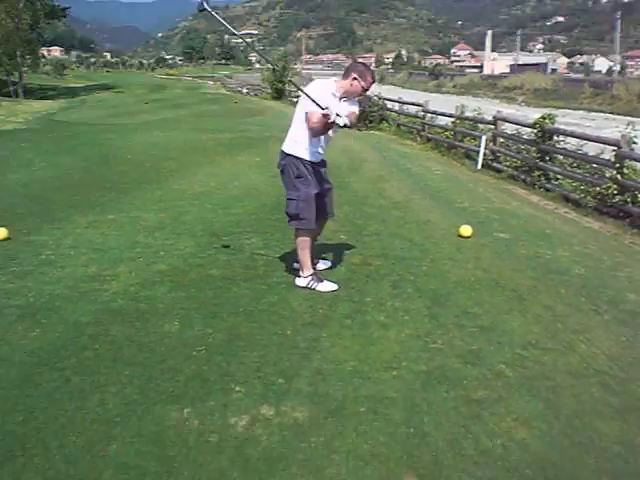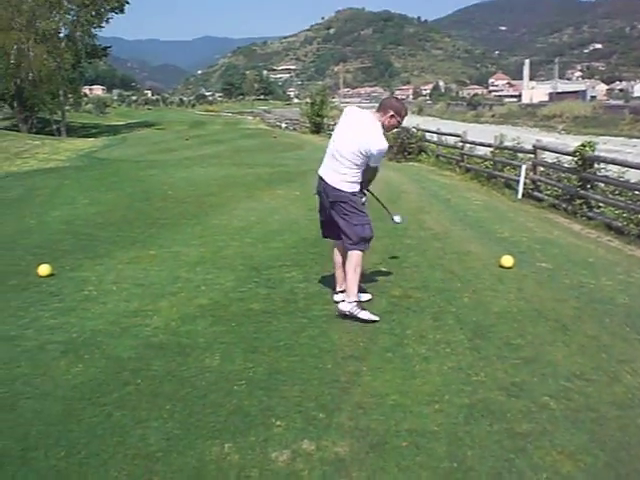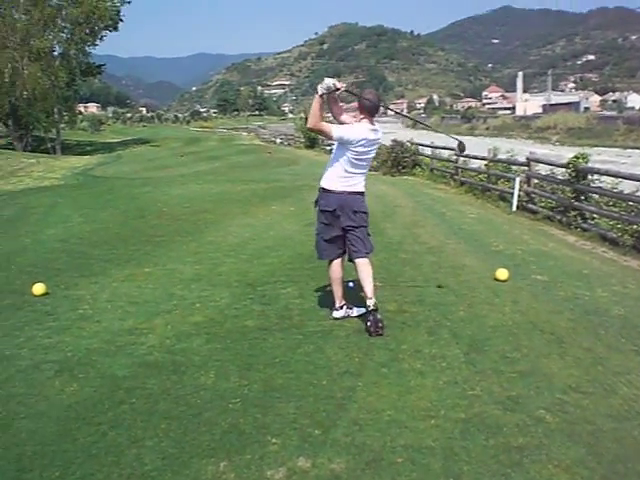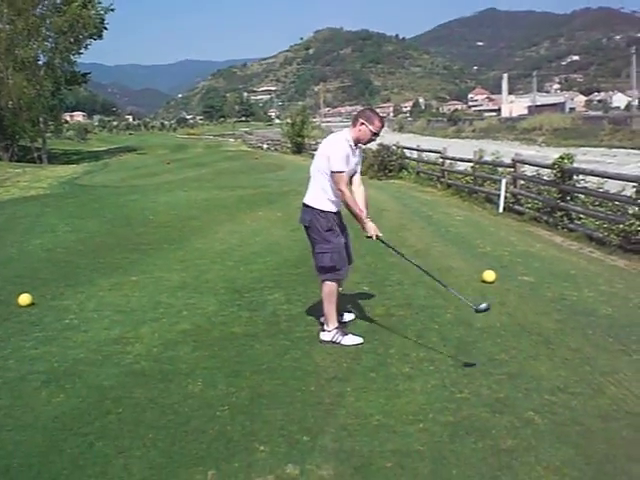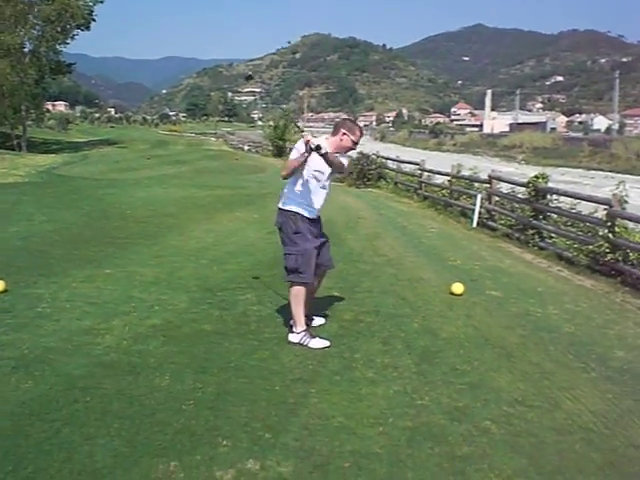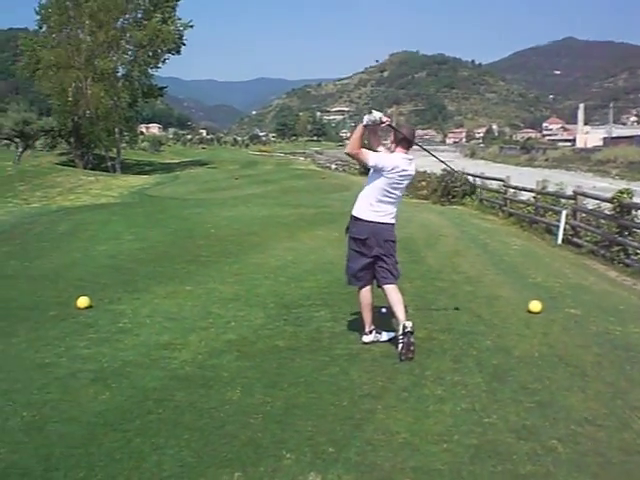
dt=0.7s
person 1, frame 1
left shoulder: (351, 103)
right shoulder: (318, 89)
left elbow: (351, 116)
right elbow: (313, 130)
left wrist: (342, 119)
right wrist: (328, 120)
left hip: (317, 162)
right hip: (296, 159)
left knee: (321, 214)
right knee: (305, 217)
left ankle: (305, 259)
right ankle: (306, 275)
person 1, frame 2
left shoulder: (352, 113)
right shoulder: (378, 144)
right elbow: (368, 176)
right wrist: (364, 190)
left hip: (326, 183)
right hip: (345, 192)
left knee: (342, 239)
right knee: (357, 242)
left ankle: (342, 290)
right ankle: (350, 301)
person 1, frame 3
left shoulder: (353, 133)
right shoulder: (375, 133)
left elbow: (313, 124)
right elbow: (342, 118)
left wrist: (321, 94)
right wrist: (332, 96)
left hip: (330, 197)
right hip: (355, 198)
left knee: (334, 254)
right knee: (361, 253)
left ankle: (340, 305)
right ankle: (371, 302)
person 1, frame 4
left shoulder: (354, 148)
right shoulder: (339, 146)
left elbow: (357, 186)
right elbow: (342, 190)
left wrist: (364, 217)
right wrist: (364, 222)
left hip: (328, 211)
right hip: (319, 212)
left knee: (339, 265)
right knee: (332, 270)
left ankle: (331, 313)
right ankle: (330, 328)
person 1, frame 5
left shoulder: (341, 159)
right shoulder: (305, 145)
left elbow: (336, 166)
right elbow: (285, 173)
left wrist: (323, 151)
right wrist: (307, 152)
left hip: (311, 218)
right hip: (293, 215)
left knee: (320, 268)
right knee: (301, 272)
left ankle: (301, 315)
right ankle: (298, 331)
person 1, frame 6
left shoulder: (389, 161)
right shoulder: (409, 165)
left elbow: (351, 150)
right elbow: (378, 147)
left wrist: (366, 123)
right wrist: (371, 126)
left hip: (362, 225)
right hip: (385, 228)
left knee: (364, 281)
right knee: (389, 281)
left ankle: (369, 331)
right ankle: (403, 325)
